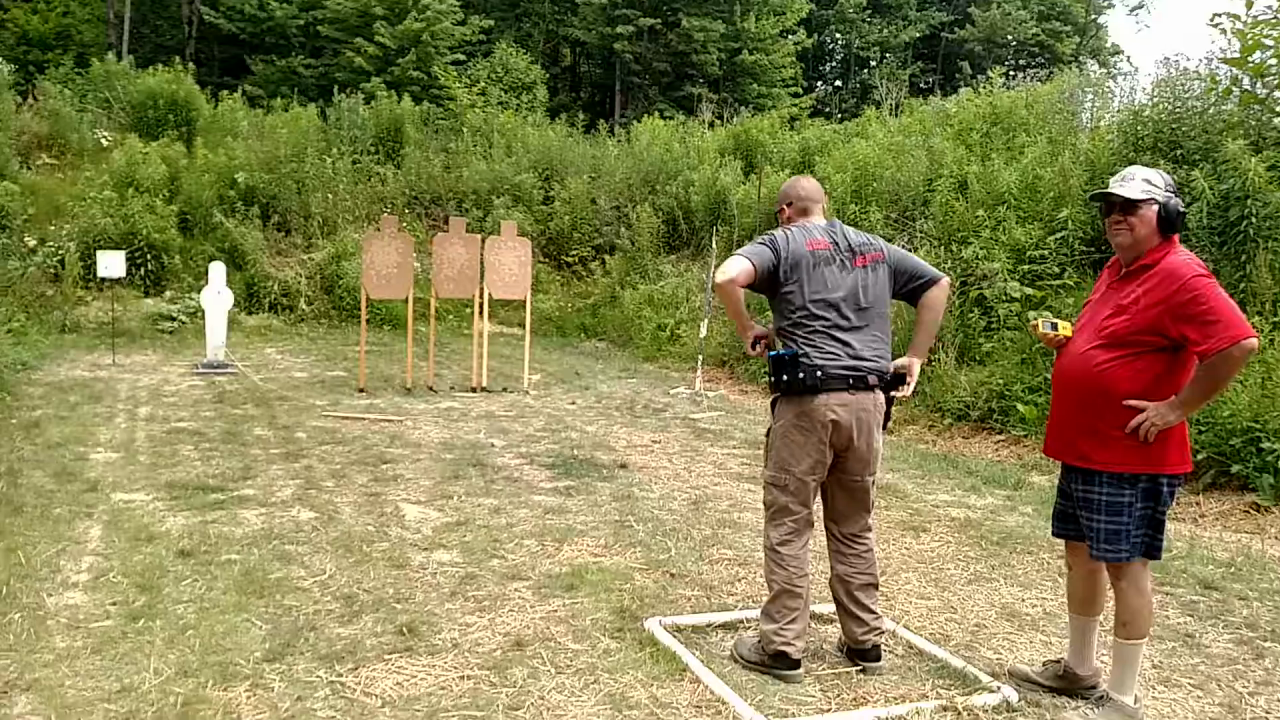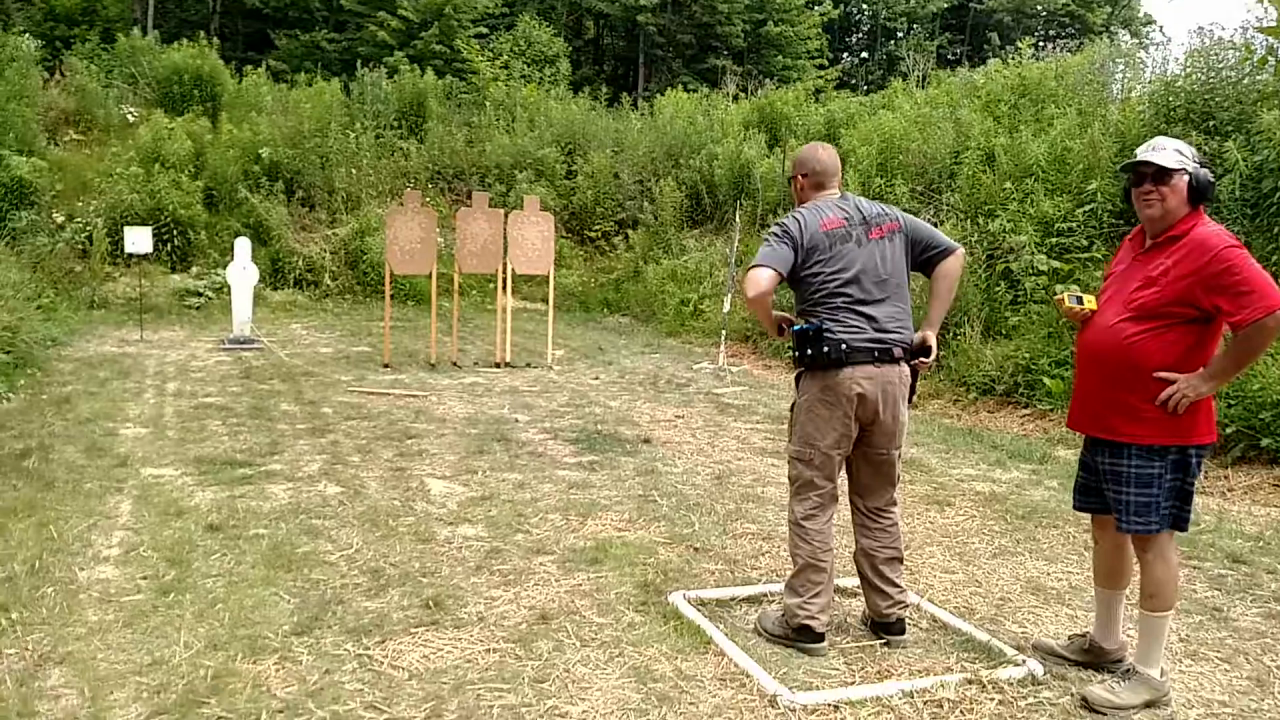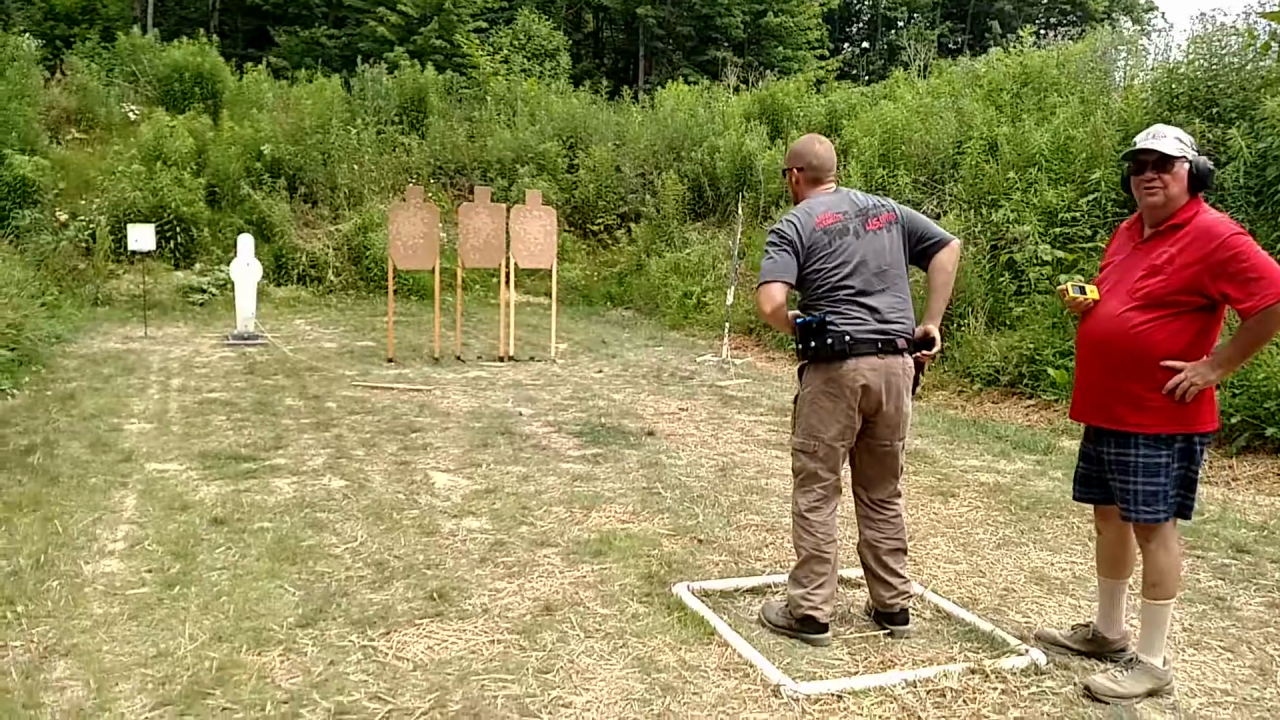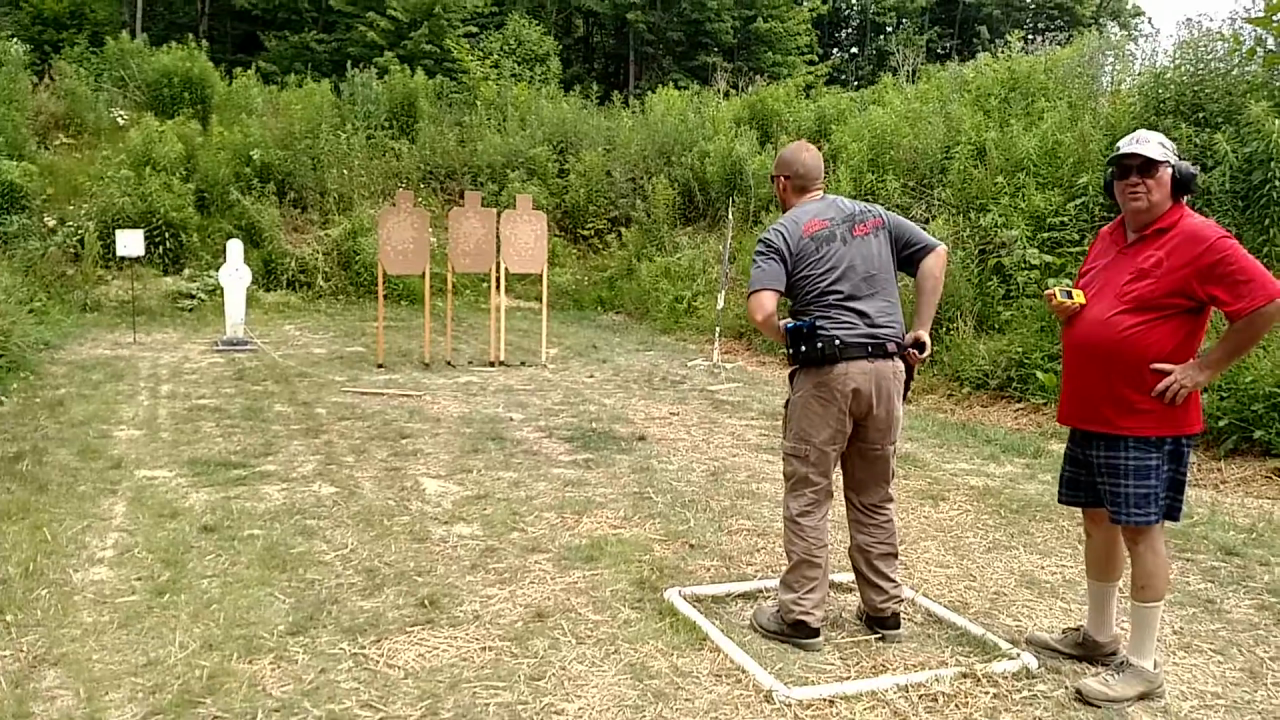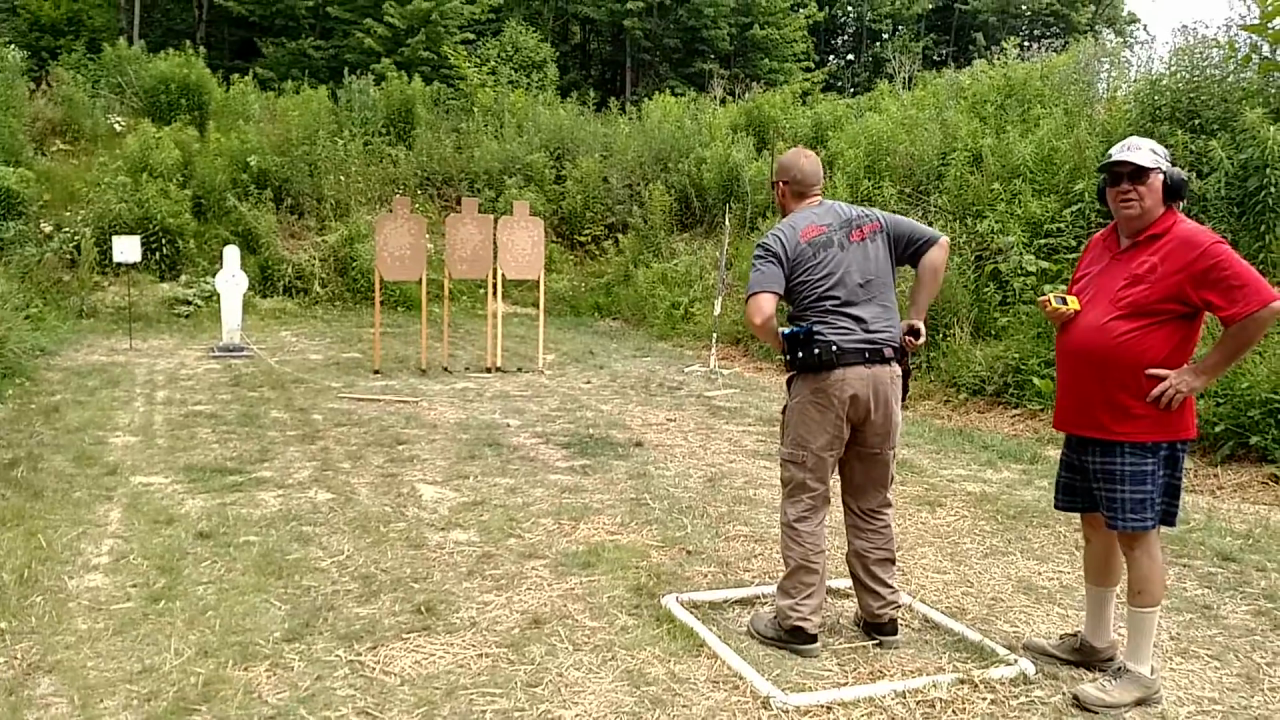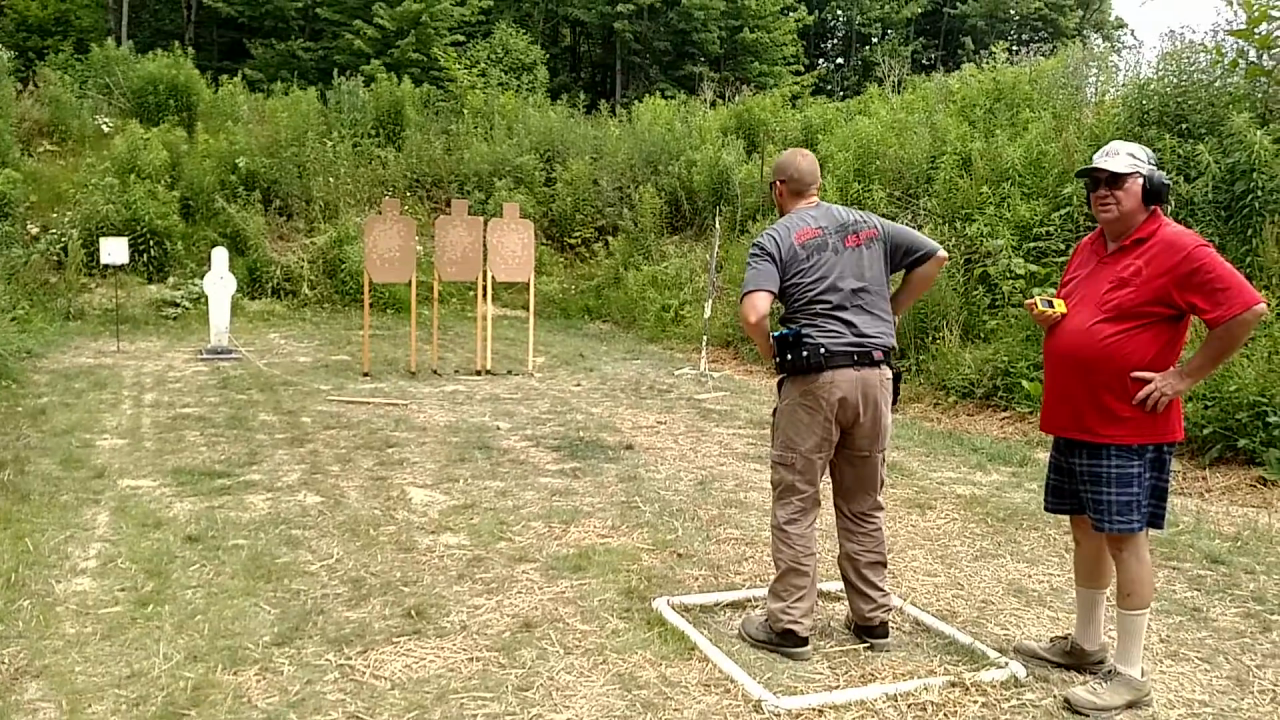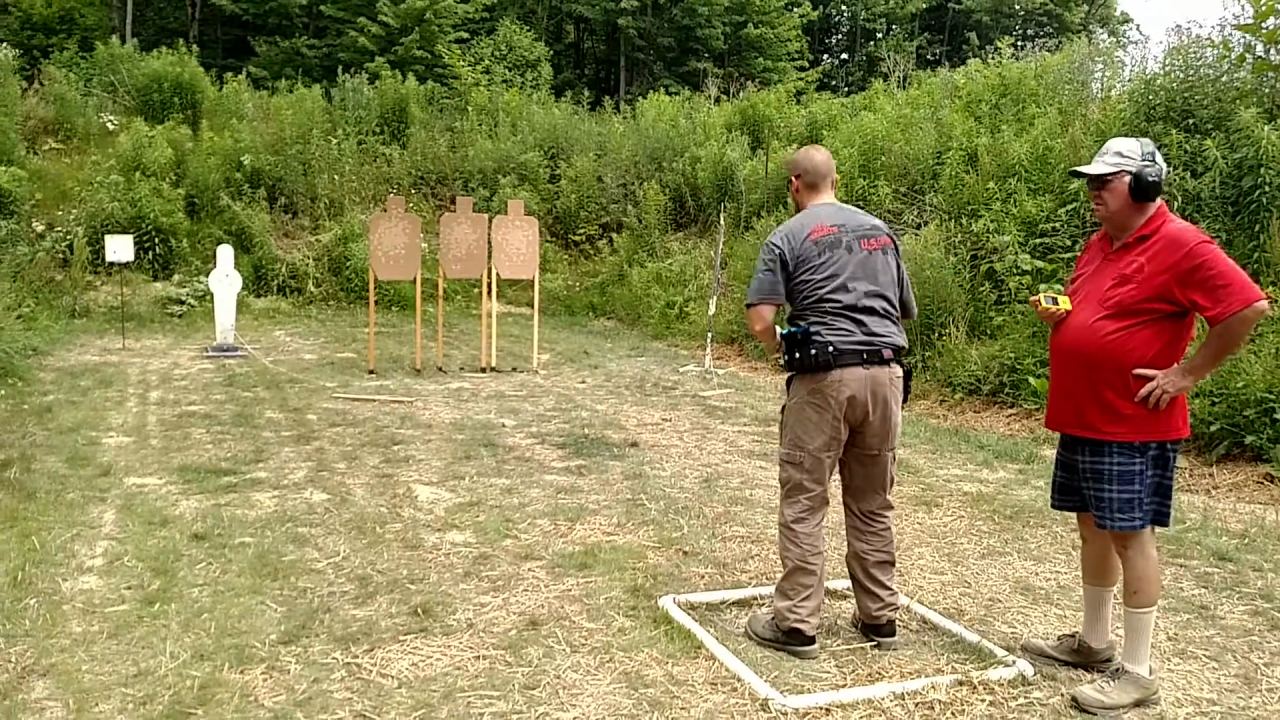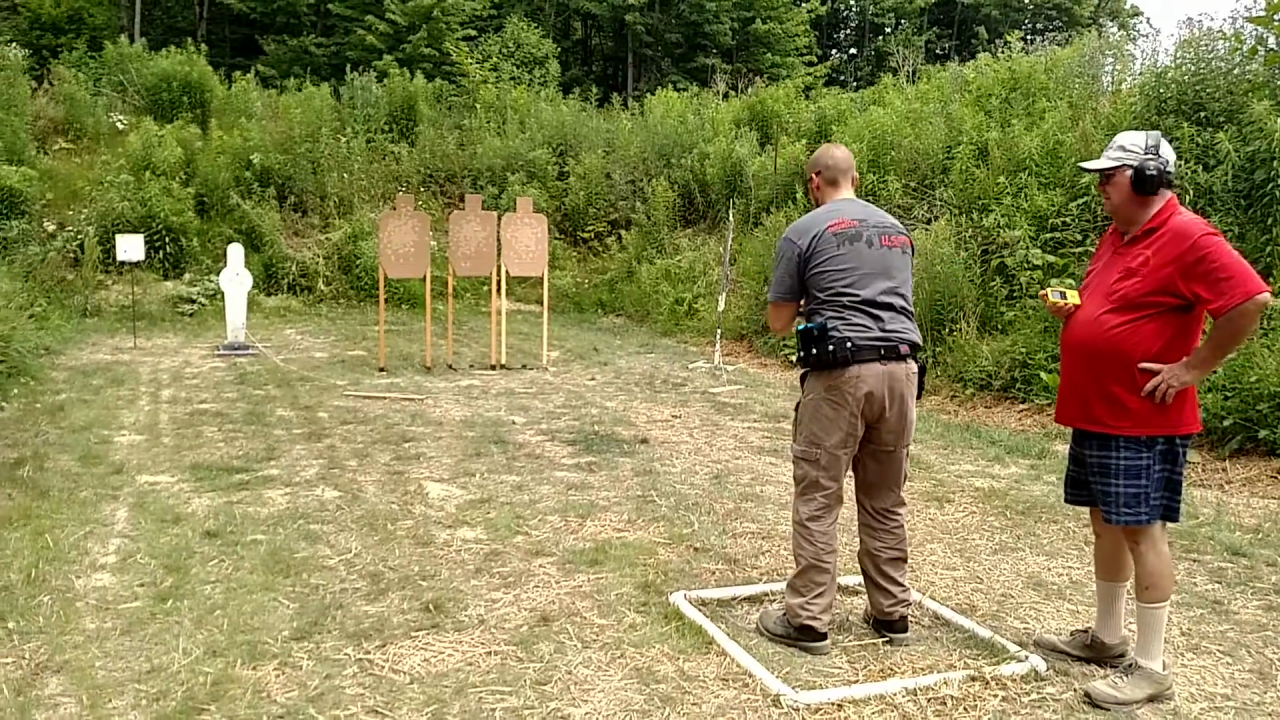
dt=0.2s
person 1, frame 1
left shoulder: (1181, 277)
right shoulder: (1117, 269)
left elbow: (1239, 343)
left wrist: (1177, 408)
right wrist: (1064, 344)
left hip: (1131, 457)
right hip: (1085, 449)
left knee: (1125, 565)
right knee: (1081, 555)
right ankle: (1078, 668)
person 1, frame 2
left shoulder: (1211, 247)
right shoulder: (1135, 242)
left wrist: (1208, 380)
right wrist: (1085, 316)
left hip: (1158, 428)
right hip: (1107, 420)
left knee: (1151, 538)
right knee: (1107, 527)
left ankle: (1149, 672)
right ankle: (1104, 641)
person 1, frame 3
left shoulder: (1215, 236)
right shoulder: (1128, 232)
left wrist: (1215, 367)
right wrist: (1085, 306)
left hip: (1159, 417)
right hip: (1107, 410)
left knee: (1153, 528)
right knee: (1109, 517)
left ankle: (1151, 661)
right ankle: (1107, 631)
person 1, frame 4
left shoulder: (1200, 240)
right shoulder: (1108, 237)
left wrist: (1203, 369)
right wrist: (1069, 310)
left hip: (1147, 420)
right hip: (1091, 412)
left knee: (1141, 530)
right knee: (1097, 519)
left ankle: (1141, 664)
right ankle: (1097, 634)
person 1, frame 5
left shoulder: (1194, 245)
right shoulder: (1099, 244)
left wrist: (1199, 373)
right wrist: (1061, 315)
left hip: (1141, 425)
right hip: (1085, 418)
left knee: (1136, 535)
right knee: (1096, 526)
left ankle: (1139, 671)
right ankle: (1094, 640)
person 1, frame 6
left shoulder: (1178, 249)
right shoulder: (1088, 247)
left elbow: (1247, 309)
left wrist: (1184, 376)
right wrist: (1049, 320)
left hip: (1128, 428)
right hip: (1074, 422)
left knee: (1124, 538)
right knee: (1085, 529)
left ankle: (1129, 673)
right ankle: (1084, 643)
person 1, frame 7
left shoulder: (1181, 244)
right shoulder: (1099, 244)
left elbow: (1249, 306)
left wrist: (1186, 374)
right wrist: (1056, 317)
left hip: (1133, 425)
right hip: (1082, 418)
left knee: (1129, 535)
right knee: (1092, 528)
left ankle: (1137, 671)
right ankle: (1093, 641)
person 1, frame 8
left shoulder: (1188, 237)
right shoulder: (1116, 236)
left elbow: (1252, 299)
left wrist: (1192, 368)
right wrist: (1069, 311)
left hip: (1143, 420)
right hip: (1095, 413)
left knee: (1142, 530)
right knee: (1105, 522)
left ankle: (1151, 666)
right ankle: (1106, 637)
person 2, frame 1
left shoulder: (783, 242)
right shoulder: (875, 247)
left elbow: (727, 277)
right elbow: (938, 285)
left wrist: (747, 331)
right wrist: (915, 357)
left hip: (809, 401)
right hip: (867, 401)
left knee: (788, 525)
right knee: (854, 526)
left ankle: (782, 647)
right ankle: (864, 640)
person 2, frame 2
left shoulder: (798, 224)
right shoulder: (890, 218)
left elbow: (755, 288)
right elbow: (953, 256)
left wrist: (773, 324)
right wrist: (929, 329)
left hip: (833, 376)
right hip: (892, 374)
left knee: (813, 500)
right knee: (879, 500)
left ankle: (806, 620)
right ankle: (889, 614)
person 2, frame 3
left shoulder: (794, 224)
right shoulder: (887, 210)
left elbow: (770, 303)
right elbow: (949, 247)
left wrist: (794, 326)
right wrist: (930, 323)
left hip: (836, 368)
right hip: (895, 364)
left knee: (816, 491)
right knee: (882, 491)
left ankle: (810, 611)
right ankle: (893, 604)
person 2, frame 4
left shoulder: (781, 234)
right shoulder: (874, 216)
left elbow: (761, 313)
right elbow: (935, 253)
left wrist: (788, 338)
right wrist: (921, 329)
left hip: (827, 373)
right hip: (886, 369)
left knee: (808, 497)
right knee: (875, 496)
left ankle: (802, 616)
right ankle: (884, 608)
person 2, frame 5
left shoulder: (779, 239)
right shoulder: (873, 220)
left elbow: (760, 316)
right elbow: (938, 245)
left wrist: (786, 349)
right wrist: (915, 316)
left hip: (824, 378)
right hip: (883, 373)
left knee: (805, 503)
right knee: (872, 501)
left ankle: (798, 621)
right ankle: (881, 614)
person 2, frame 6
left shoulder: (774, 239)
right shoulder: (868, 225)
left elbow: (754, 314)
right elbow: (935, 257)
left wrist: (772, 352)
right wrist: (891, 308)
left hip: (815, 380)
right hip: (874, 376)
left knee: (795, 505)
right knee: (863, 504)
left ankle: (789, 625)
right ankle: (872, 617)
person 2, frame 7
left shoulder: (786, 238)
right shoulder: (881, 231)
left elbow: (760, 322)
right elbow: (906, 312)
left wrist: (783, 347)
left hip: (824, 378)
right hip: (884, 375)
left knee: (803, 504)
right knee: (872, 504)
left ankle: (796, 623)
right ankle: (879, 616)
person 2, frame 8
left shoulder: (803, 232)
right shoulder: (897, 231)
left elbow: (779, 321)
left wrist: (808, 314)
left hip: (840, 374)
right hip: (900, 370)
left knee: (818, 500)
right knee: (885, 500)
left ankle: (807, 619)
right ankle: (891, 611)
